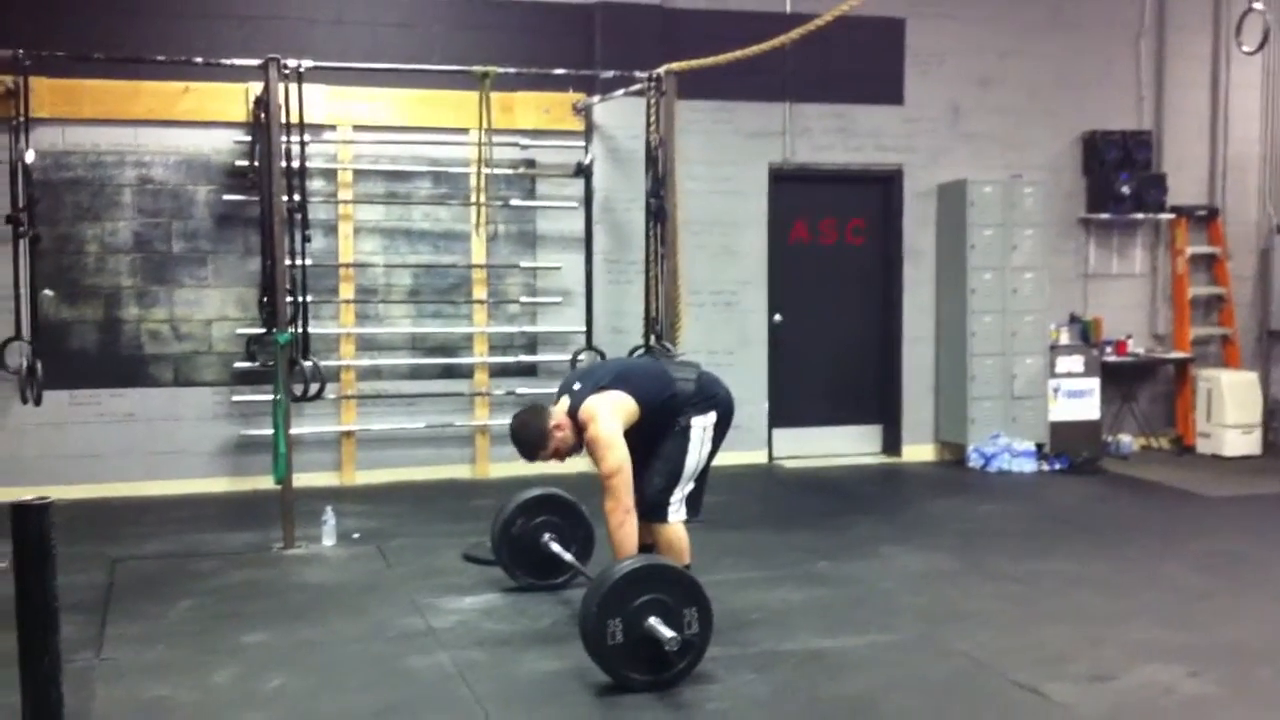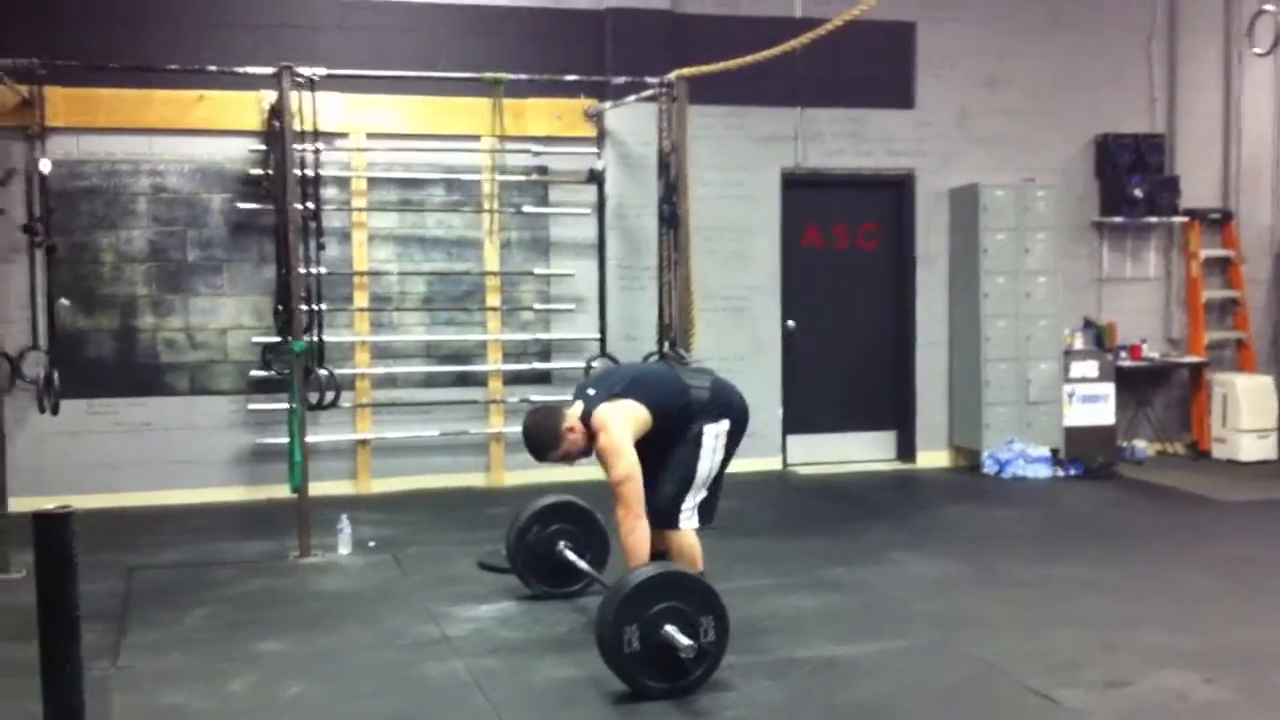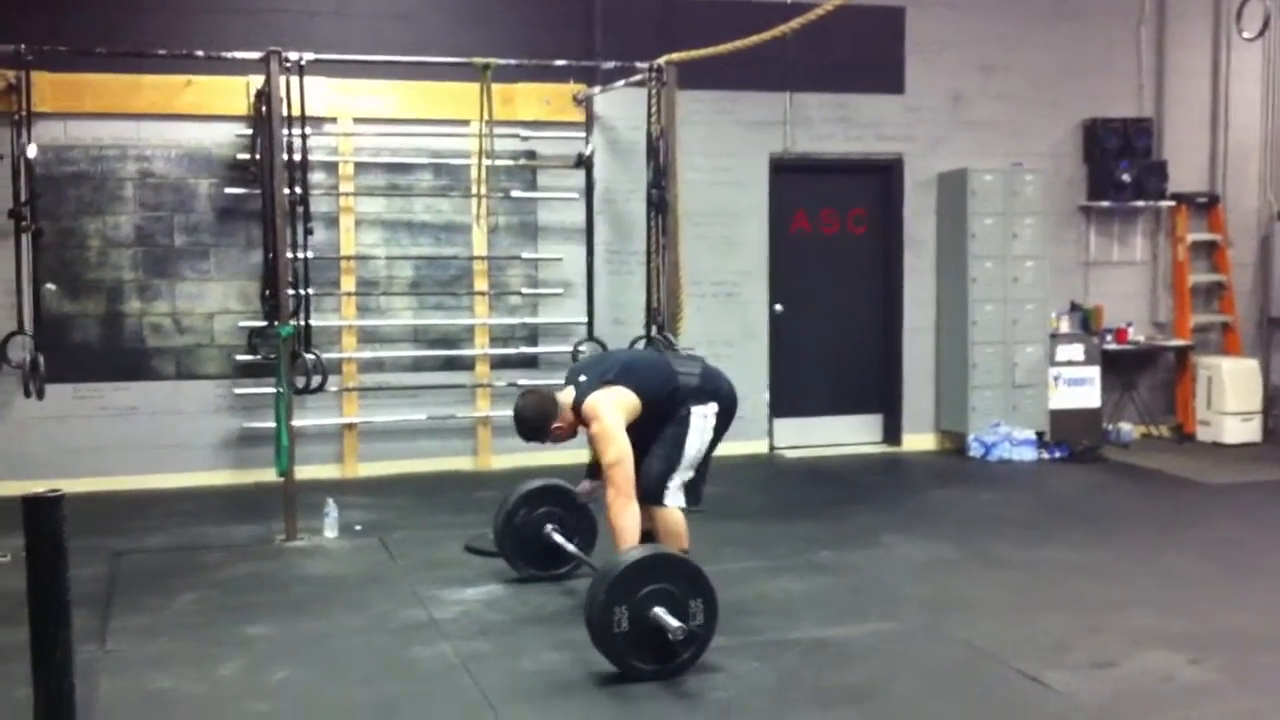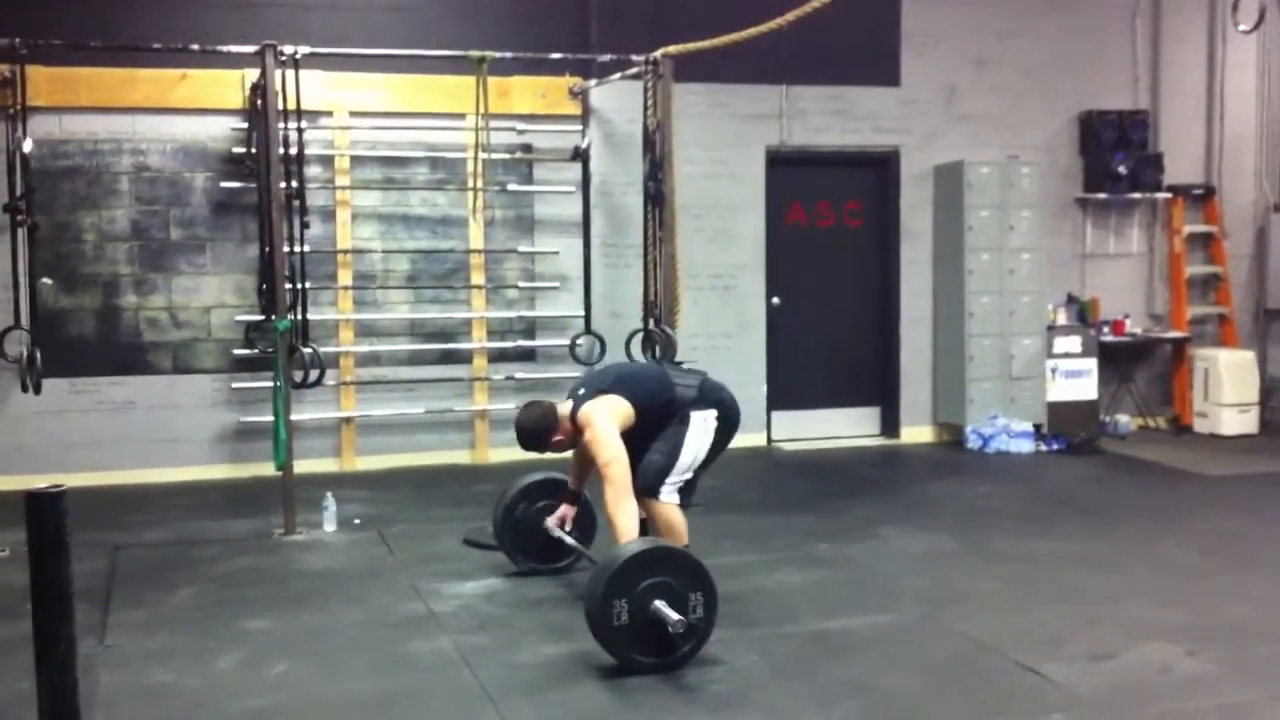
dt=0.3s
person 1, frame 1
left shoulder: (597, 421)
right shoulder: (565, 398)
left elbow: (620, 508)
left hip: (703, 405)
left knee: (659, 501)
right knee: (635, 492)
person 1, frame 2
left shoulder: (610, 430)
right shoulder: (581, 402)
left elbow: (631, 515)
left hip: (717, 412)
left knee: (672, 510)
right knee: (649, 498)
person 1, frame 3
left shoulder: (601, 415)
right shoulder: (573, 386)
left elbow: (621, 498)
right wrist: (594, 474)
left hip: (707, 400)
left knee: (656, 488)
right knee: (629, 476)
person 1, frame 4
left shoulder: (596, 422)
right shoulder: (576, 401)
left elbow: (619, 497)
right elbow: (585, 447)
right wrist: (571, 500)
left hip: (709, 409)
left knee: (653, 484)
right knee: (623, 476)
